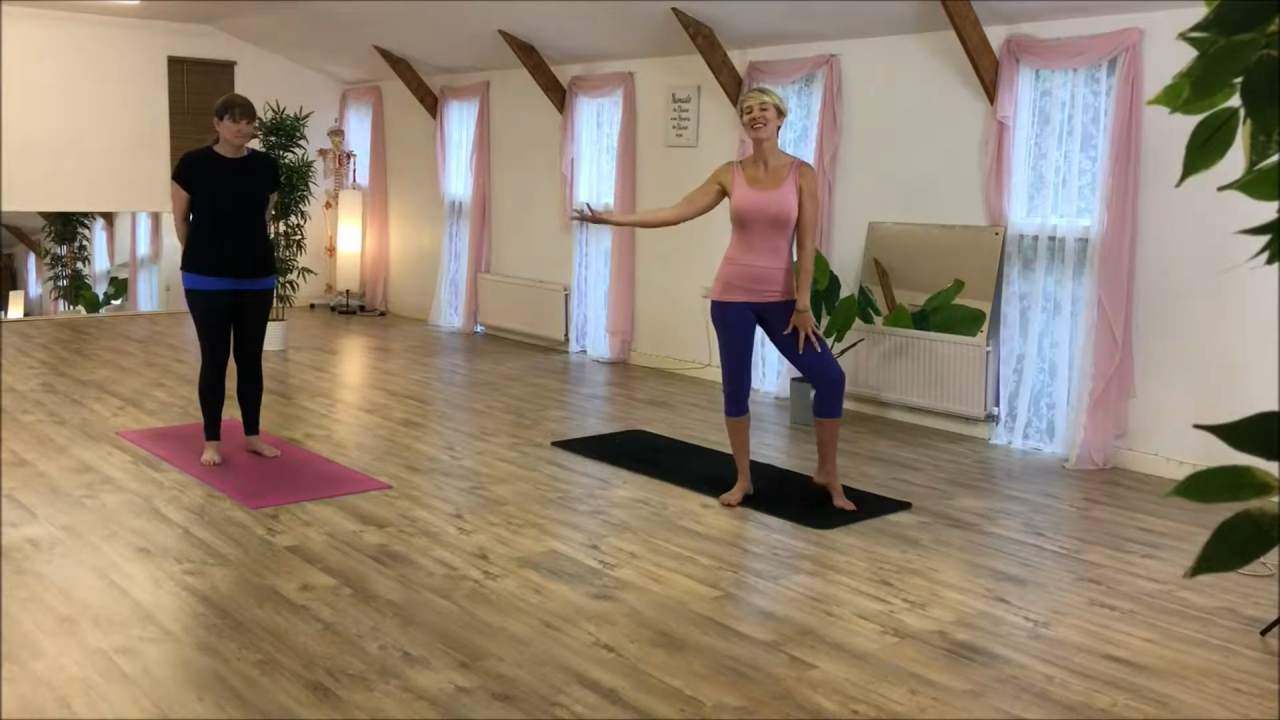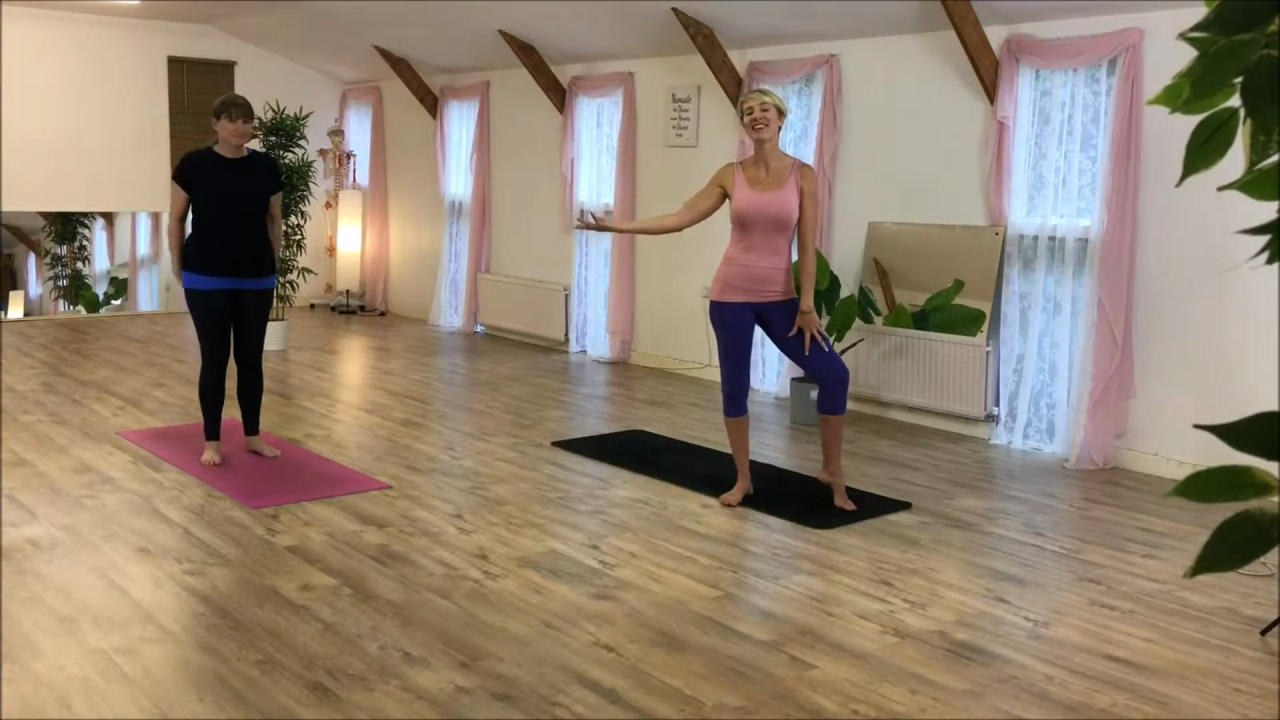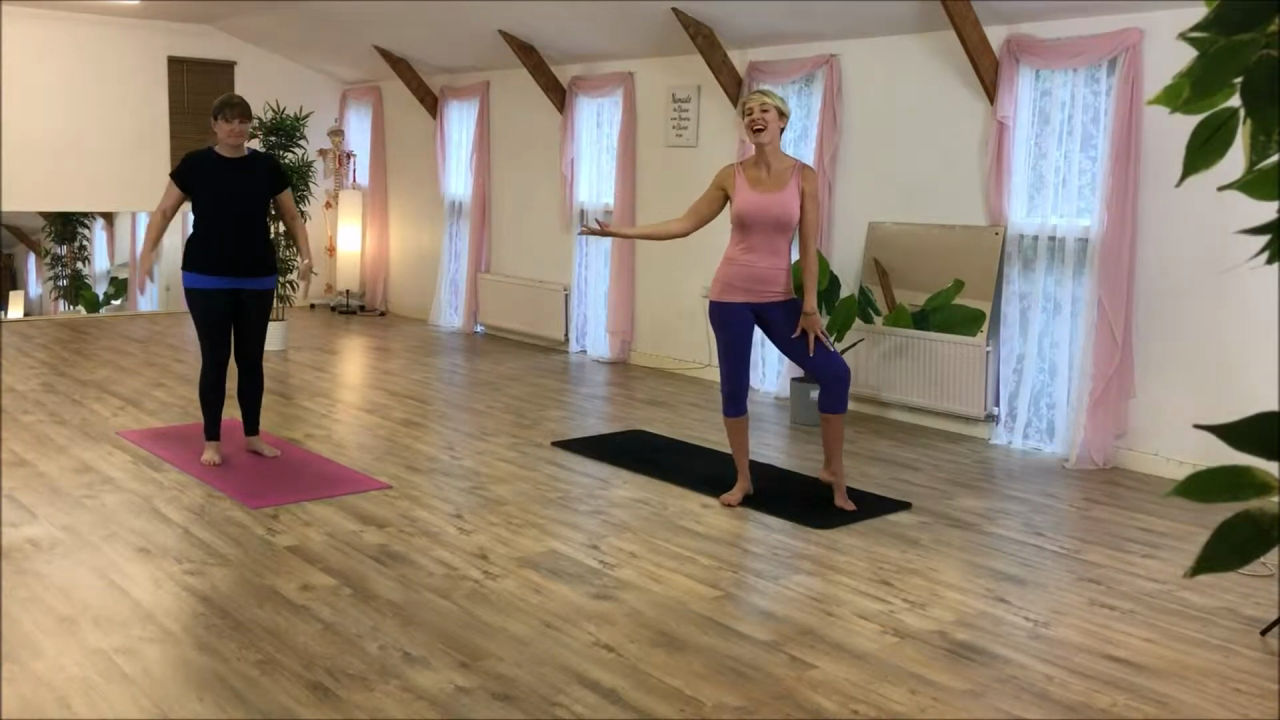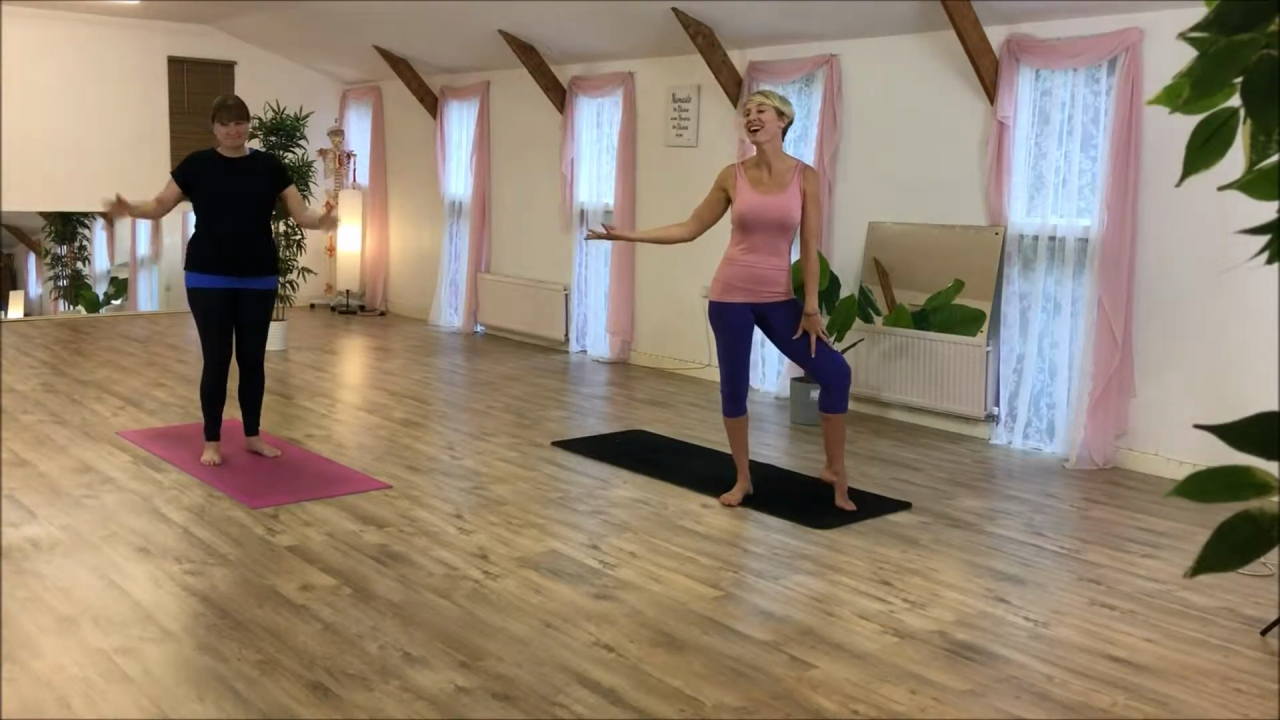
dt=0.1s
person 1, frame 1
left shoulder: (801, 173)
right shoulder: (729, 174)
left elbow: (805, 245)
right elbow: (676, 213)
left wrist: (802, 305)
right wrist: (613, 218)
left hip: (779, 296)
right hip: (732, 294)
left knee: (828, 376)
right knee: (736, 388)
left ankle: (827, 472)
right ankle: (743, 479)
person 1, frame 2
left shoulder: (802, 174)
right shoulder: (730, 175)
left elbow: (807, 246)
right elbow: (680, 219)
left wrist: (807, 306)
right wrist: (615, 226)
left hip: (779, 296)
right hip: (731, 294)
left knee: (833, 373)
right knee: (735, 388)
left ankle: (832, 470)
right ankle: (742, 479)
person 1, frame 3
left shoulder: (803, 176)
right shoulder: (731, 176)
left elbow: (808, 247)
right elbow: (684, 225)
left wrist: (810, 307)
right wrist: (623, 231)
left hip: (778, 297)
right hip: (731, 295)
left knee: (834, 371)
right knee: (734, 388)
left ankle: (833, 470)
right ankle: (742, 479)
person 1, frame 4
left shoulder: (805, 176)
right shoulder: (732, 176)
left elbow: (809, 248)
right elbow: (690, 229)
left wrist: (811, 308)
right wrist: (627, 235)
left hip: (777, 297)
right hip: (731, 294)
left knee: (834, 370)
right knee: (734, 388)
left ankle: (835, 469)
right ankle: (742, 479)
person 2, frame 1
left shoulder: (265, 166)
right shoulder: (194, 164)
right elbow: (181, 219)
right wrist: (197, 258)
left hip: (257, 280)
right hip: (207, 281)
left knee: (250, 358)
right knee: (214, 358)
left ankle: (253, 435)
right ankle: (211, 441)
person 2, frame 2
left shoulder: (266, 167)
right shoulder: (194, 164)
left elbow: (274, 220)
right elbow: (175, 219)
left wrist: (270, 259)
right wrist: (179, 266)
left hip: (257, 280)
right hip: (207, 280)
left knee: (251, 358)
right knee: (214, 359)
left ankle: (253, 436)
right ankle: (211, 441)
person 2, frame 3
left shoulder: (266, 166)
right shoulder: (194, 165)
left elbow: (291, 216)
right elbow: (164, 211)
left wrist: (304, 256)
right wrist: (147, 252)
left hip: (255, 279)
right hip: (205, 279)
left knee: (251, 358)
right knee: (215, 358)
left ankle: (252, 436)
right ankle: (211, 441)
person 2, frame 4
left shoulder: (269, 165)
right shoulder: (197, 165)
left elbow: (299, 212)
right elbow: (161, 205)
left wrist: (320, 220)
right wrist: (131, 210)
left hip: (258, 279)
right hip: (209, 279)
left knee: (252, 358)
right knee: (217, 358)
left ankle: (253, 436)
right ankle: (211, 441)
